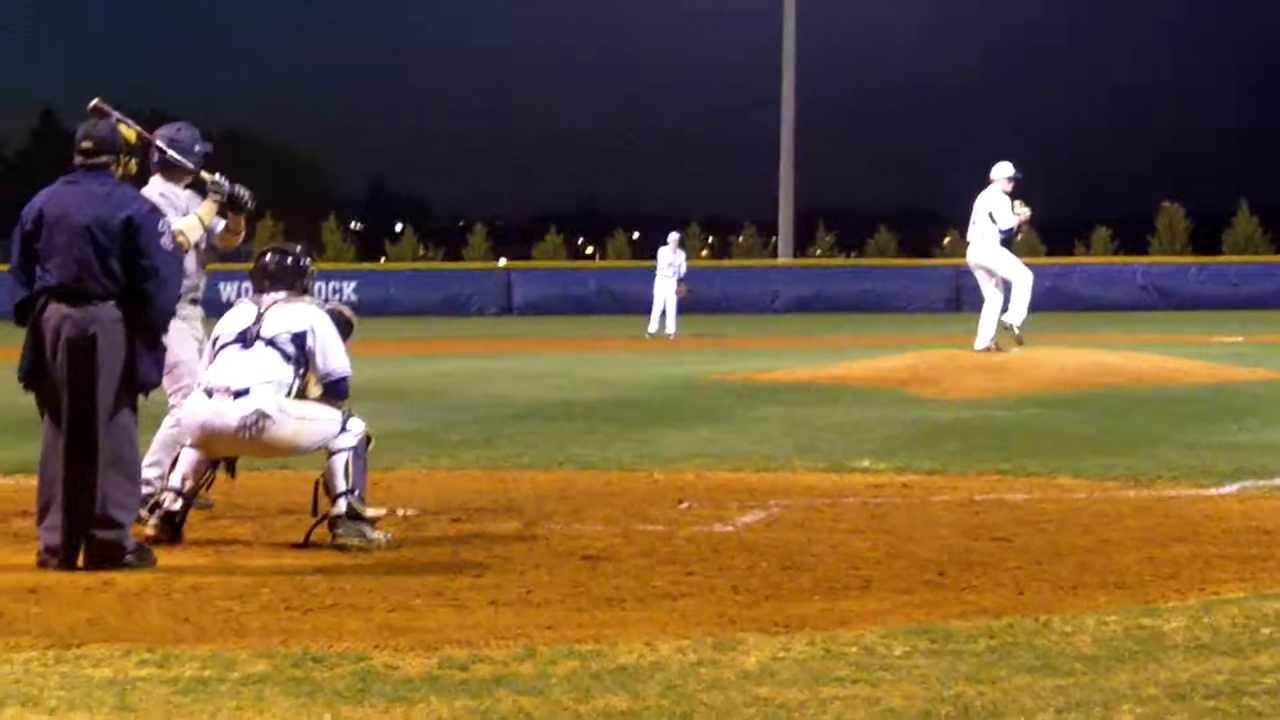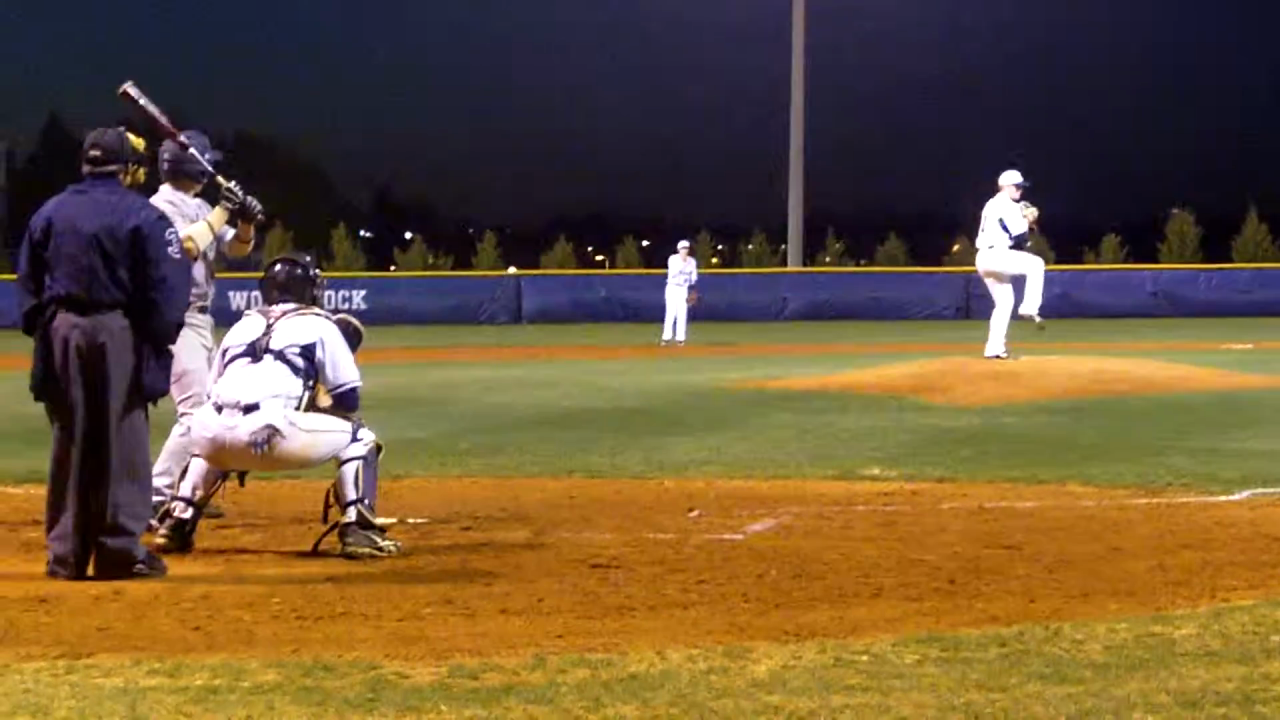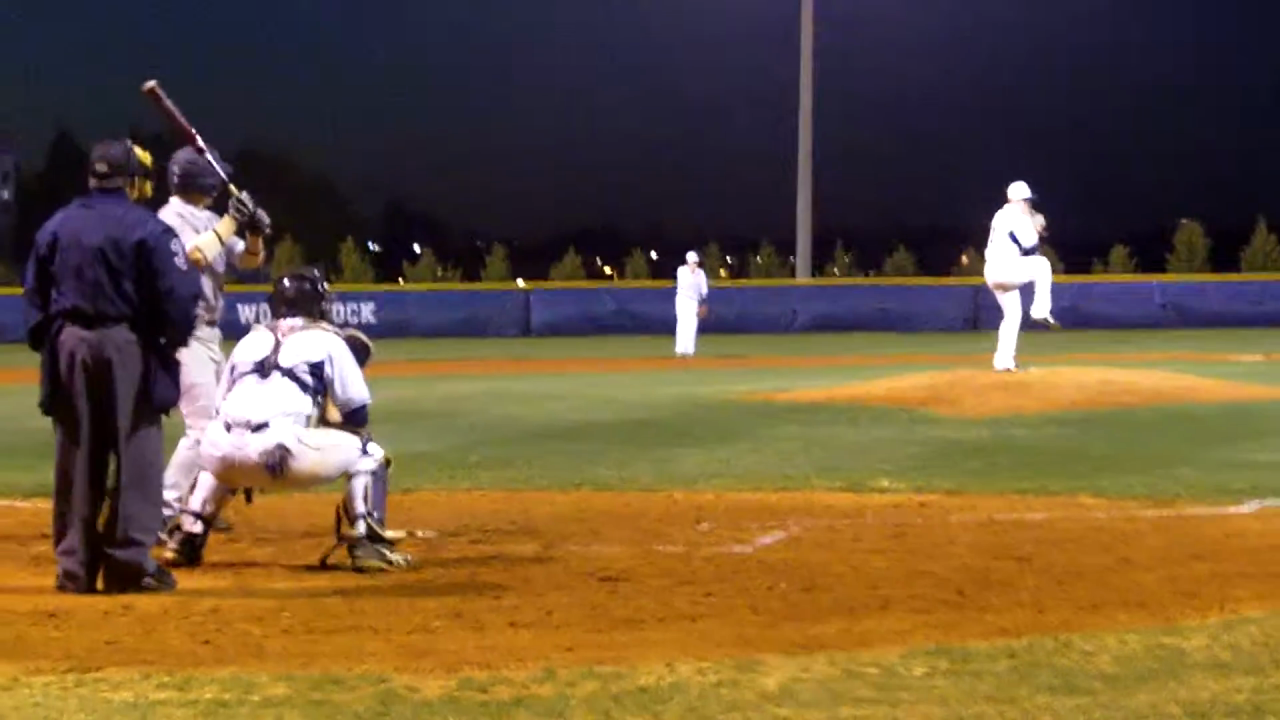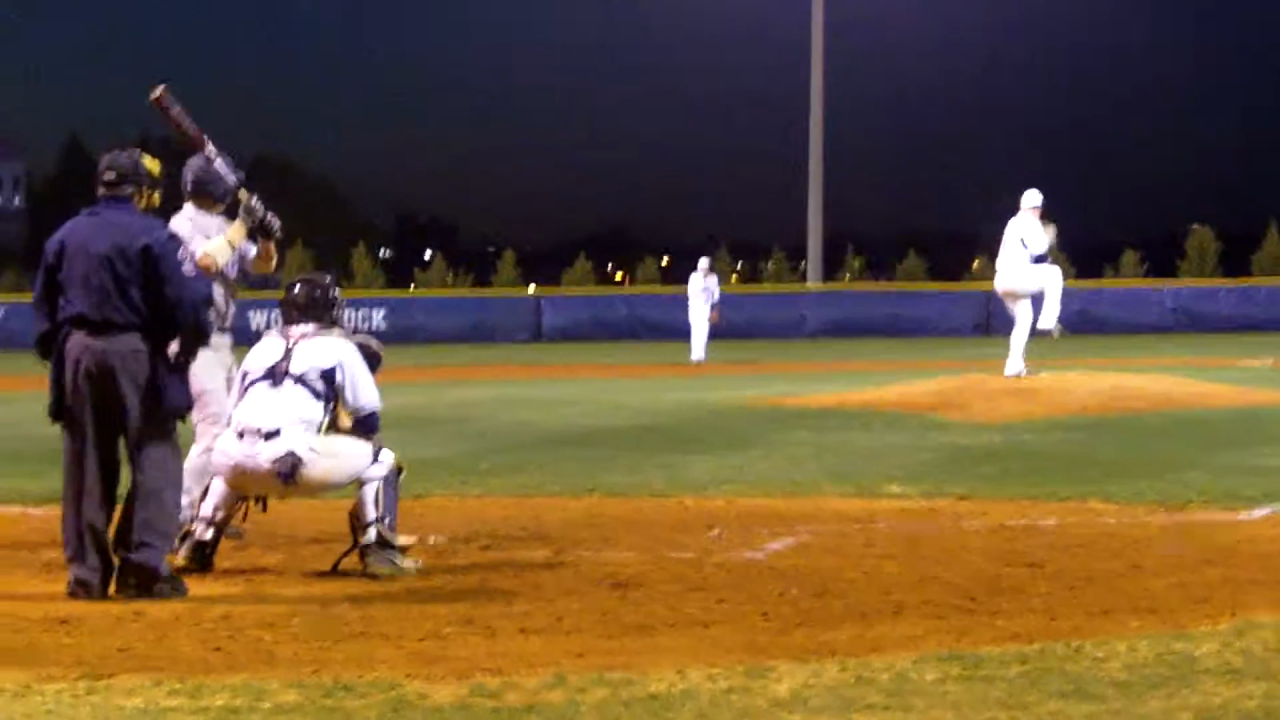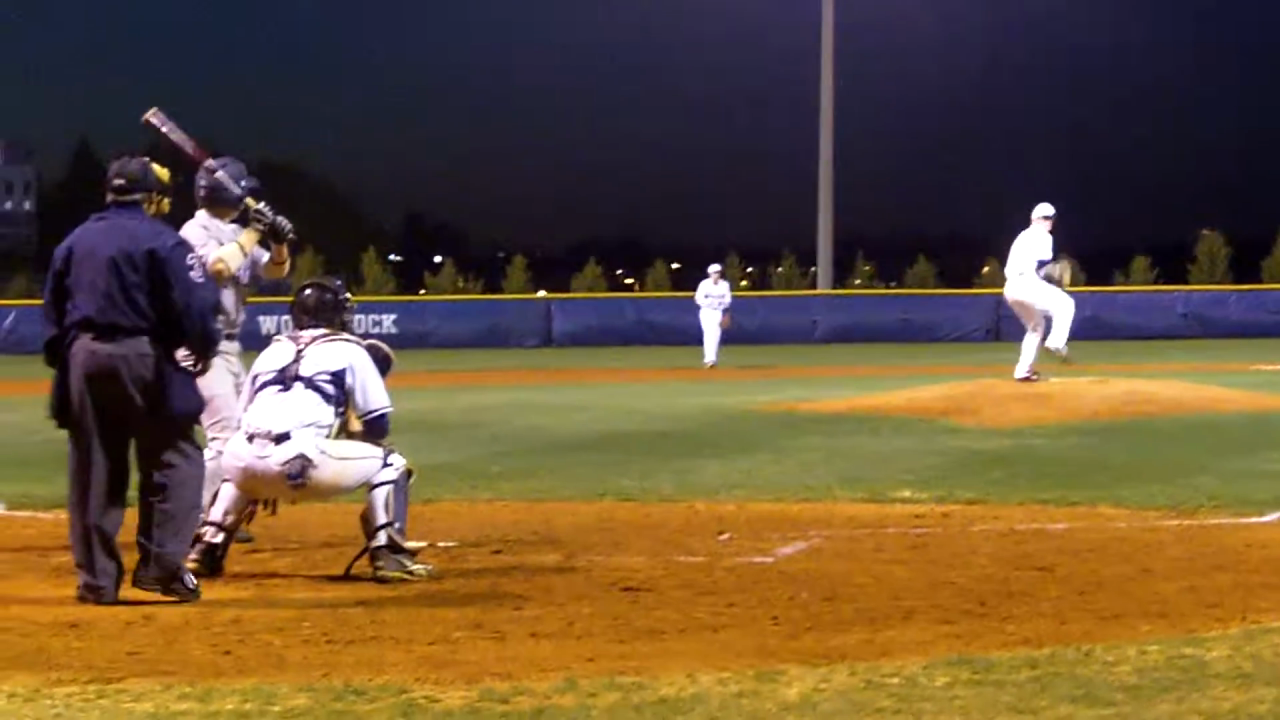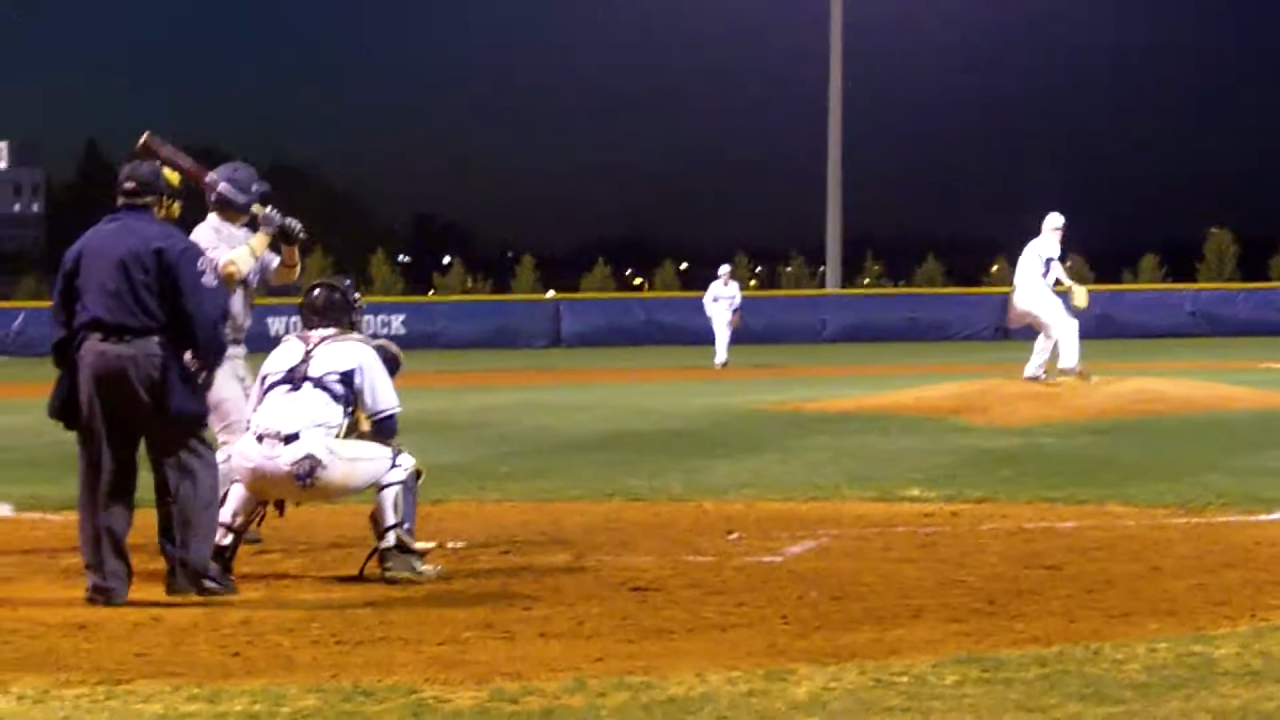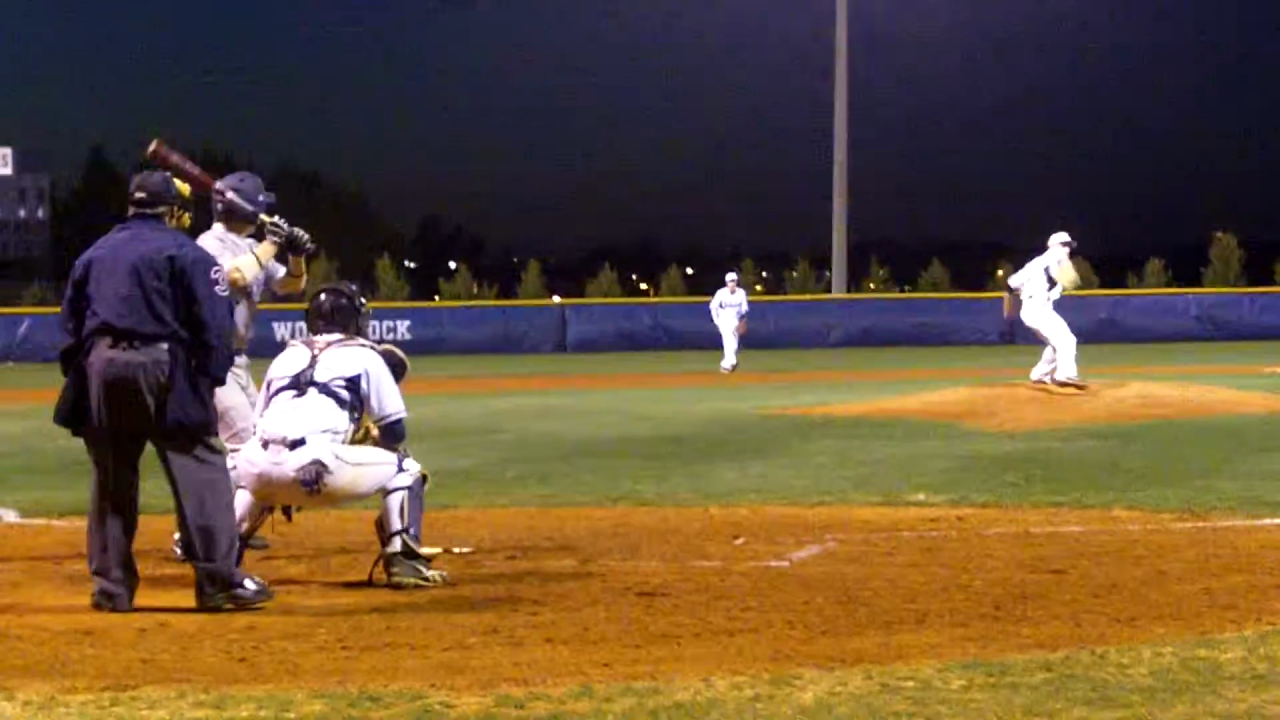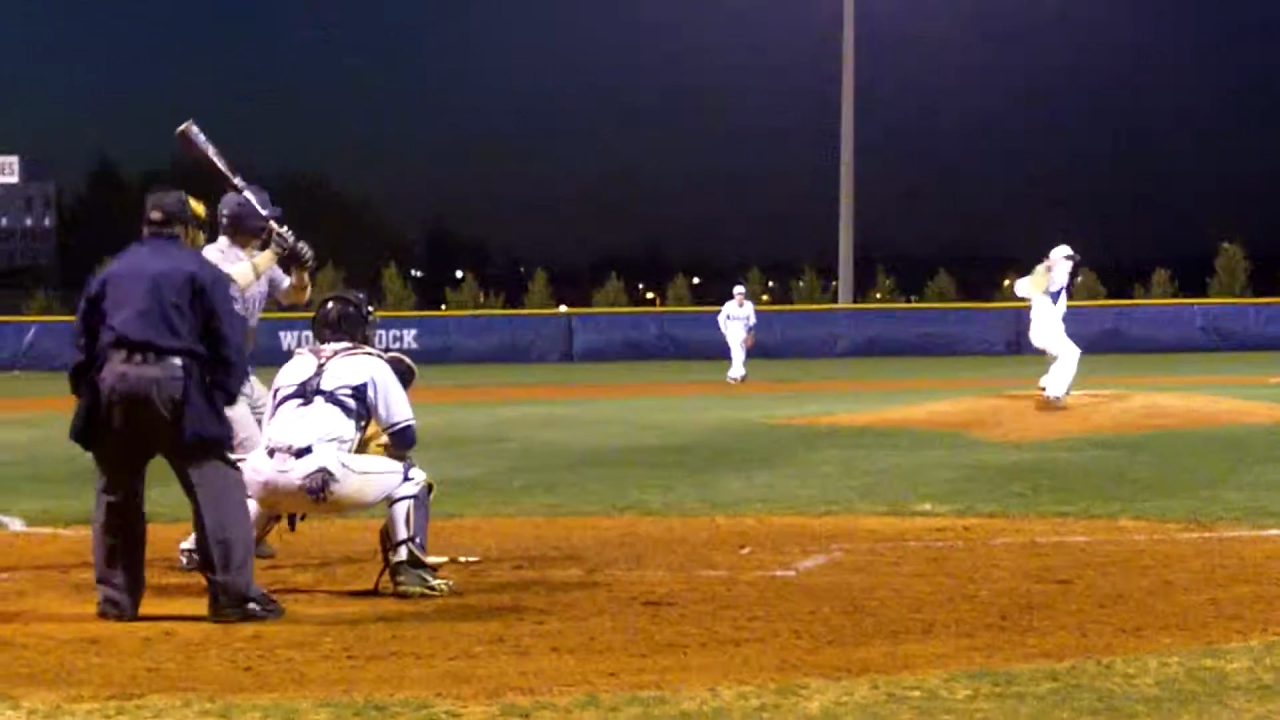
dt=0.1s
person 1, frame 1
left shoulder: (42, 203)
right shoulder: (134, 207)
left elbow: (19, 272)
right elbow: (160, 278)
left wrist: (33, 319)
right wrist: (152, 329)
left hip: (53, 322)
right hip: (111, 324)
left knee: (60, 433)
right knee: (112, 432)
left ankle: (57, 542)
right ankle: (108, 542)
person 1, frame 2
left shoulder: (49, 212)
right shoulder: (142, 215)
left elbow: (28, 282)
right elbow: (168, 285)
left wrist: (42, 331)
right wrist: (163, 337)
left hip: (63, 332)
right hip: (120, 333)
left knee: (71, 444)
right knee: (124, 441)
left ankle: (67, 552)
right ankle: (120, 550)
person 1, frame 3
left shoulder: (56, 226)
right shoulder: (148, 228)
left elbow: (35, 297)
right elbow: (177, 297)
left wrist: (49, 345)
right wrist: (172, 341)
left hip: (69, 346)
right hip: (127, 346)
left knee: (77, 456)
right knee: (136, 454)
left ankle: (76, 566)
right ankle: (129, 562)
person 1, frame 4
left shoulder: (64, 235)
right shoulder: (154, 235)
left elbow: (44, 307)
right elbow: (187, 301)
left wrist: (58, 356)
right wrist: (193, 339)
left hip: (77, 354)
right hip: (135, 354)
left knee: (86, 464)
right knee: (154, 460)
left ankle: (87, 573)
right ankle: (142, 566)
person 1, frame 5
left shoulder: (74, 241)
right shoulder: (162, 241)
left elbow: (53, 312)
right elbow: (194, 307)
left wrist: (66, 361)
right wrist: (203, 349)
left hip: (83, 358)
right hip: (142, 357)
left knee: (93, 469)
right knee: (174, 459)
left ankle: (97, 578)
right ankle: (163, 564)
person 1, frame 6
left shoulder: (85, 243)
right shoulder: (173, 243)
left elbow: (63, 314)
right elbow: (203, 314)
left wrist: (72, 364)
right wrist: (207, 360)
left hip: (91, 357)
right hip: (152, 360)
left knee: (103, 473)
right knee: (186, 462)
left ankle: (104, 581)
right ankle: (191, 568)
person 1, frame 7
left shoulder: (97, 251)
right shoulder: (185, 252)
left elbow: (72, 322)
right elbow: (213, 324)
left wrist: (82, 372)
right wrist: (212, 376)
left hip: (101, 365)
right hip: (160, 366)
left knee: (111, 480)
right knee: (199, 470)
left ankle: (111, 587)
right ankle: (220, 579)
person 1, frame 8
left shoulder: (113, 270)
right shoulder: (201, 270)
left elbow: (85, 341)
right elbow: (230, 343)
left wrist: (90, 389)
right wrist: (219, 396)
left hip: (114, 381)
right hip: (174, 381)
left knee: (117, 493)
right knee: (217, 487)
left ankle: (116, 597)
right ankle: (234, 594)
person 2, frame 1
left shoulder: (189, 198)
right shoulder: (153, 197)
left elbow: (228, 239)
right elbow: (180, 238)
left wrist: (236, 211)
right wrist: (212, 202)
left hip: (190, 311)
right knee: (187, 403)
right ankle: (143, 492)
person 2, frame 2
left shoulder: (199, 207)
right shoulder: (162, 205)
left elbow: (238, 247)
right elbow: (190, 244)
left wrist: (246, 220)
right wrist: (223, 210)
left hip: (200, 319)
left knee: (208, 407)
right knee: (195, 411)
right ankle: (152, 501)
person 2, frame 3
left shoulder: (209, 219)
right shoulder: (171, 217)
left elbow: (249, 260)
right elbow: (197, 255)
left wrist: (255, 233)
right wrist: (231, 220)
left hip: (208, 332)
left knee: (216, 421)
right knee: (202, 424)
right ankle: (161, 514)
person 2, frame 4
left shoulder: (223, 226)
right shoulder: (183, 224)
left elbow: (263, 265)
right elbow: (208, 261)
left wrist: (266, 237)
right wrist: (242, 226)
left hip: (219, 340)
left knee: (228, 429)
right knee: (215, 432)
right ankle: (172, 521)
person 2, frame 5
left shoulder: (234, 232)
right shoulder: (196, 231)
left elbow: (275, 271)
right elbow: (221, 267)
left wrist: (278, 241)
right wrist: (253, 232)
left hip: (228, 346)
left knee: (238, 433)
right knee: (225, 436)
person 2, frame 6
left shoulder: (247, 238)
right shoulder: (205, 234)
left elbow: (285, 275)
right elbow: (231, 270)
left wrist: (291, 243)
right wrist: (264, 236)
left hip: (233, 350)
left knee: (248, 434)
right knee: (236, 440)
person 2, frame 7
left shoulder: (251, 246)
right shoulder: (210, 243)
left elbow: (291, 285)
right elbow: (236, 277)
left wrist: (296, 253)
right wrist: (270, 244)
left hip: (235, 360)
left knee: (254, 441)
right knee: (244, 447)
person 2, frame 8
left shoulder: (264, 259)
right shoulder: (215, 255)
left elbow: (297, 296)
right elbow: (232, 280)
left wrist: (300, 266)
right wrist: (269, 254)
right knee: (250, 457)
right ankle: (200, 547)
person 3, frame 1
left shoulder: (233, 313)
right shoulder: (310, 313)
right elbow: (338, 390)
right wrist: (311, 399)
left hip: (199, 416)
right hip: (256, 417)
right knee: (348, 428)
left ankle: (166, 515)
right ankle: (348, 521)
person 3, frame 2
left shoulder: (242, 324)
right shoulder: (319, 325)
right elbow: (348, 402)
left hip: (210, 430)
right hip: (265, 430)
right knee: (358, 438)
left ankle: (175, 524)
right ankle: (358, 530)
person 3, frame 3
left shoulder: (250, 339)
right shoulder: (328, 339)
right elbow: (357, 417)
right wrist: (331, 421)
left hip: (220, 449)
right hip: (275, 449)
right knee: (367, 452)
left ankle: (185, 539)
right ankle: (368, 544)
person 3, frame 4
left shoulder: (261, 346)
right shoulder: (340, 346)
right elbow: (368, 424)
right wrist: (343, 430)
left hip: (235, 457)
right hip: (288, 457)
right knee: (378, 460)
left ankle: (197, 545)
right ankle: (378, 549)
person 3, frame 5
left shoulder: (271, 350)
right shoulder: (349, 350)
right elbow: (378, 428)
right wrist: (353, 433)
left hip: (244, 460)
right hip: (299, 461)
right knee: (388, 463)
left ankle: (206, 550)
right ankle: (388, 553)
person 3, frame 6
left shoulder: (281, 350)
right shoulder: (359, 350)
right elbow: (386, 428)
right wrist: (364, 432)
left hip: (255, 460)
right hip: (307, 461)
right knee: (399, 464)
left ankle: (217, 551)
right ankle: (398, 554)
person 3, frame 7
left shoulder: (287, 355)
right shoulder: (364, 356)
right elbow: (395, 433)
right wrist: (372, 436)
left hip: (258, 465)
right hip: (315, 467)
right knee: (404, 469)
right ankle: (403, 560)
person 3, frame 8
left shoulder: (291, 364)
right shoulder: (371, 363)
right elbow: (405, 439)
left hip: (266, 474)
right hip: (319, 474)
right knee: (409, 477)
right ankle: (409, 571)
person 4, frame 1
left shoulder: (985, 196)
right shoulder: (1000, 198)
right elbow: (1006, 231)
left wrist: (1015, 218)
right wrist: (1019, 219)
left hip: (976, 251)
right hip: (987, 249)
left knee: (994, 296)
right knee: (1023, 277)
left ankle: (984, 342)
right ankle: (1012, 320)
person 4, frame 2
left shoulder: (991, 204)
right shoulder: (1009, 206)
right elbow: (1021, 237)
left wrist: (1023, 217)
right wrist: (1027, 221)
left hip: (983, 259)
right hip: (997, 255)
left knee: (1004, 302)
right knee: (1035, 264)
left ankle: (994, 349)
right ankle: (1030, 307)
person 4, frame 3
left shoulder: (1001, 215)
right shoulder: (1019, 217)
right elbow: (1031, 249)
left wrist: (1032, 228)
right wrist: (1036, 230)
left hip: (991, 270)
right hip: (1007, 267)
left knee: (1012, 314)
right knee: (1042, 265)
left ankle: (1003, 361)
right ankle: (1040, 312)
person 4, frame 4
left shoulder: (1013, 223)
right shoulder: (1032, 224)
right elbow: (1040, 257)
left wrist: (1044, 238)
right wrist: (1047, 240)
left hip: (1001, 280)
right hip: (1018, 273)
left knee: (1024, 320)
right knee: (1054, 276)
left ankle: (1014, 367)
right ankle: (1047, 323)
person 4, frame 5
left shoulder: (1024, 236)
right shoulder: (1042, 235)
right elbow: (1042, 263)
left hip: (1011, 288)
right hip: (1026, 284)
left knee: (1036, 327)
right knee: (1065, 304)
left ankle: (1023, 371)
right ankle: (1056, 344)
person 4, frame 6
left shoulder: (1032, 246)
right shoulder: (1050, 243)
right elbow: (1051, 262)
left wrist: (1015, 308)
right wrist: (1067, 280)
left hip: (1021, 296)
right hip: (1035, 292)
left knee: (1049, 332)
right knee: (1067, 324)
left ankle: (1033, 371)
right ankle: (1068, 363)
person 4, frame 7
left shoulder: (1037, 262)
right shoulder: (1052, 257)
left elbow: (1013, 281)
left hip: (1029, 310)
right hip: (1038, 309)
left knee: (1058, 343)
right knee: (1065, 340)
left ankle: (1039, 374)
right ankle: (1065, 375)
person 4, frame 8
left shoulder: (1059, 273)
right shoulder: (1056, 277)
left hip: (1055, 331)
right hip: (1043, 332)
right knee: (1071, 353)
left ankle: (1048, 383)
right ankle: (1054, 394)
